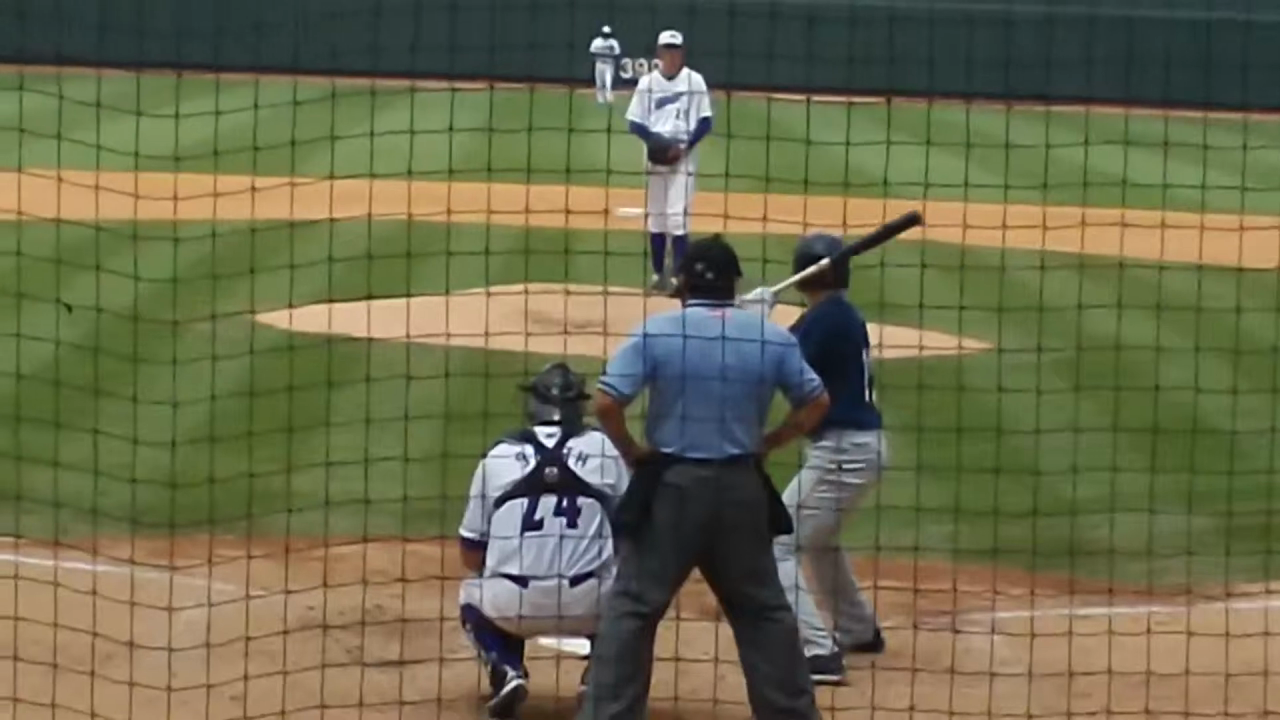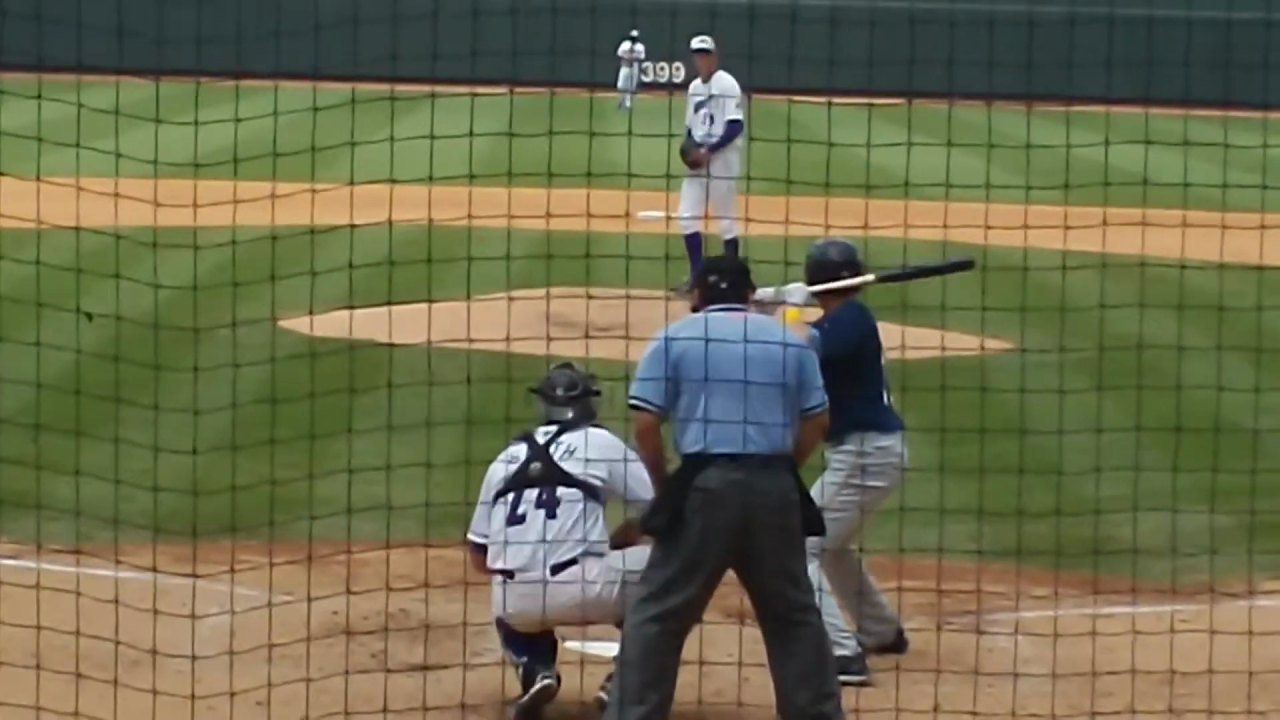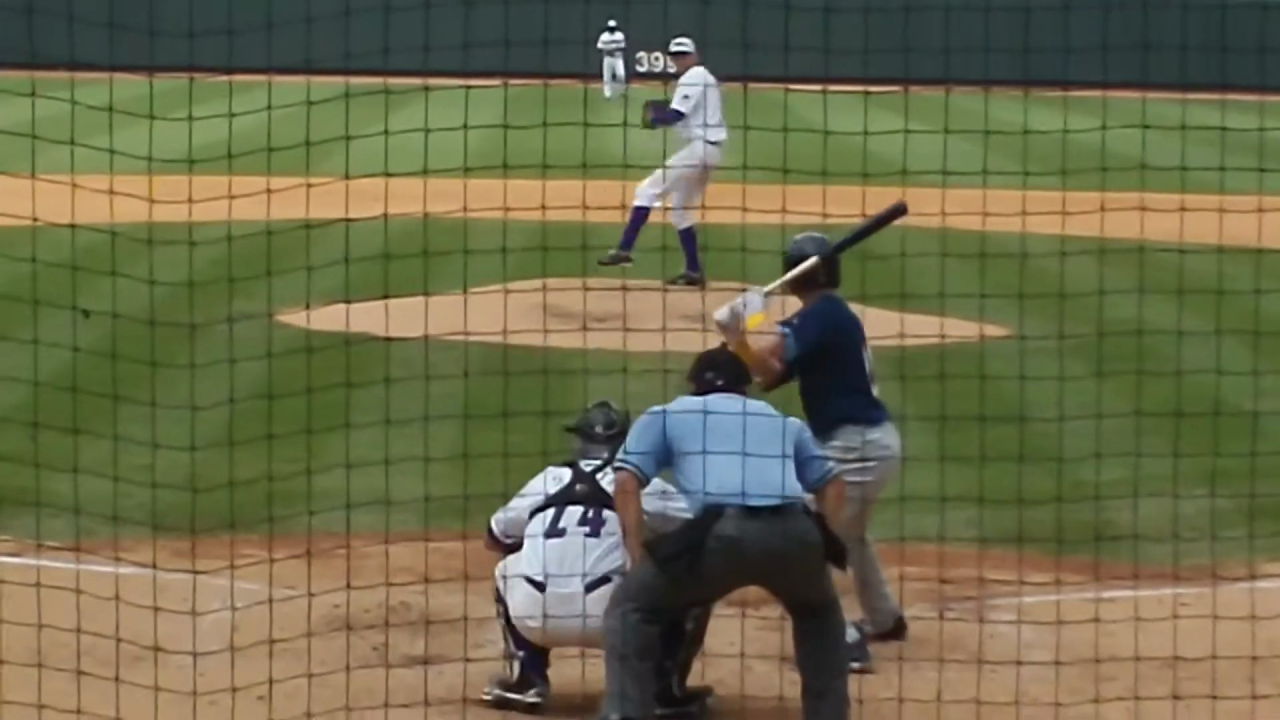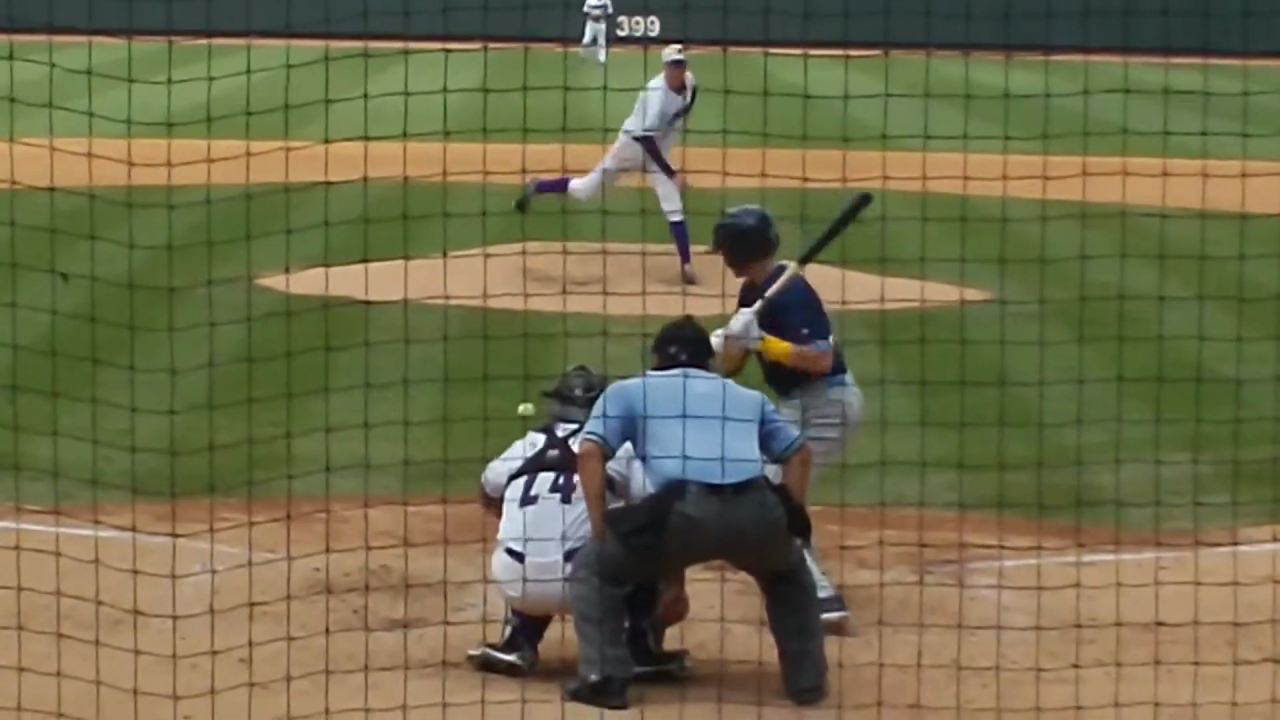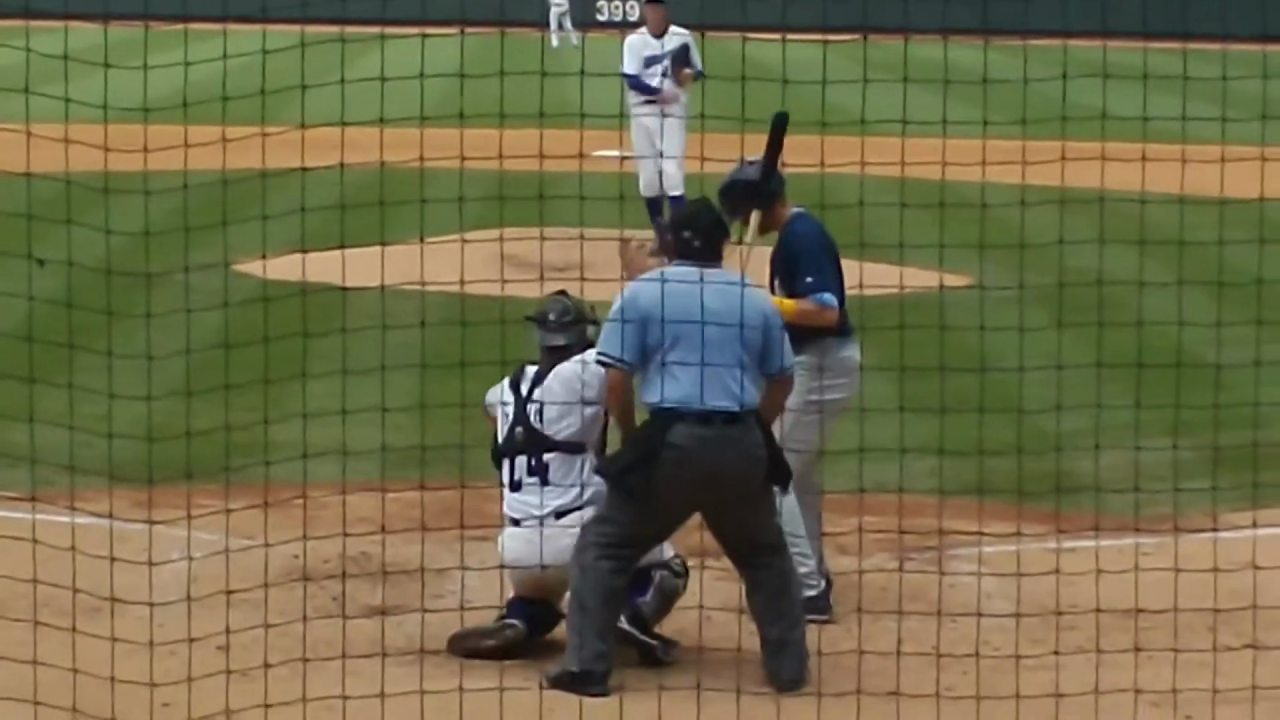
dt=1s
person 1, frame 1
left shoulder: (824, 318)
right shoulder: (845, 315)
left hip: (839, 450)
right hip: (859, 444)
left knee: (779, 546)
right knee: (818, 540)
left ankle: (820, 653)
right ankle: (859, 631)
person 1, frame 2
left shoulder: (845, 320)
right shoulder: (851, 318)
left wrist: (791, 306)
right wrist: (774, 307)
left hip: (862, 453)
right hip: (874, 447)
left knee: (799, 547)
right knee: (832, 542)
left ankle: (845, 655)
right ankle: (883, 631)
person 1, frame 3
left shoulder: (821, 314)
right shoulder: (834, 316)
left elbow: (772, 351)
right elbow: (769, 376)
right wrist: (735, 334)
left hip: (855, 447)
right hip: (871, 440)
right knee: (846, 532)
left ankle: (845, 645)
right ankle: (884, 619)
person 1, frame 4
left shoulder: (790, 292)
right shoulder: (751, 292)
left elbow: (821, 360)
right elbow: (730, 366)
left wrist: (760, 342)
right wrist: (728, 340)
left hip: (822, 406)
right hip: (802, 403)
left ankle: (821, 598)
person 1, frame 5
left shoulder: (804, 238)
right shoulder: (791, 237)
left elbow: (826, 312)
left hip: (822, 365)
right hip: (812, 363)
right knee: (796, 470)
left ankle: (809, 594)
right ankle: (812, 574)
person 2, frame 1
left shoulder: (655, 332)
right shoulder: (773, 337)
left elbow: (605, 403)
right elbow: (816, 403)
left wrist: (632, 451)
right wrist: (766, 443)
left hip: (672, 485)
right hip: (742, 487)
left knee: (631, 605)
right knee: (765, 608)
person 2, frame 2
left shoulder: (674, 338)
right shoulder: (792, 342)
left elbow: (645, 422)
right elbow: (816, 422)
left wrist: (663, 484)
left hip: (706, 485)
right hip: (775, 487)
left knee: (658, 611)
right knee: (793, 612)
person 2, frame 3
left shoulder: (663, 416)
right shoulder: (785, 421)
left elbow: (627, 483)
right elbow: (830, 487)
left wrist: (640, 562)
right wrist: (818, 550)
left hip: (723, 535)
right hip: (793, 534)
left knee: (631, 603)
right knee: (819, 612)
person 2, frame 4
left shoulder: (628, 390)
right shoulder: (748, 396)
left elbow: (590, 452)
right elbow: (798, 454)
left wrist: (601, 532)
right wrist: (786, 521)
left hip: (686, 511)
right hip: (756, 513)
left knee: (593, 569)
right knee: (789, 574)
left ankle: (604, 678)
right ankle: (807, 679)
person 2, frame 5
left shoulder: (640, 293)
right shoulder: (759, 300)
left elbow: (617, 380)
right elbow: (780, 382)
left wrist: (630, 439)
left hip: (672, 442)
right hip: (741, 443)
left knee: (601, 548)
right knee: (766, 556)
left ankle: (585, 666)
right ankle: (788, 665)
person 3, frame 1
left shoulder: (499, 455)
right shoulder: (602, 448)
left elbow: (471, 555)
left hip: (510, 603)
right hip: (586, 602)
left knee: (473, 595)
left ankle: (506, 673)
person 3, frame 2
left shoulder: (506, 458)
right shoulder: (602, 442)
left elbow: (480, 557)
left hip: (517, 601)
right hip: (582, 589)
left ankle: (536, 671)
person 3, frame 3
left shoulder: (546, 479)
left elbow: (495, 539)
left hip: (533, 614)
right hip: (604, 613)
left knee: (509, 574)
left ankle: (527, 681)
right ankle: (666, 688)
person 3, frame 4
left shoulder: (522, 447)
right shoulder: (620, 447)
left elbow: (488, 495)
left hip: (514, 584)
left ankle: (517, 644)
right ankle: (643, 651)
person 3, frame 5
left shoulder: (508, 387)
right shoulder: (582, 372)
left elbow: (491, 405)
left hip: (519, 549)
right hip: (580, 536)
left knee: (536, 604)
right knee: (670, 568)
left ankle: (514, 624)
right ankle: (635, 616)
person 4, frame 1
left shoulder: (695, 80)
right shoulder: (647, 82)
left elbow: (705, 121)
right elbow: (635, 122)
left wrist: (686, 146)
right wrist: (654, 142)
left hip: (683, 157)
left knee: (677, 217)
right knee: (655, 216)
right ankle: (658, 273)
person 4, frame 2
left shoulder: (727, 83)
right shoulder: (694, 87)
left elbow: (736, 127)
left wrist: (710, 150)
left hip: (722, 158)
right hip: (699, 159)
left knee: (726, 221)
right knee: (687, 216)
right ankle: (696, 276)
person 4, frame 3
left shoulder: (692, 78)
right shoulder: (706, 79)
left elbow: (675, 115)
left wrist: (654, 119)
right wrist: (662, 116)
left hip: (699, 149)
right hip: (709, 152)
left knee: (647, 191)
right knee: (680, 212)
left ankle: (624, 248)
right ankle: (693, 271)
person 4, frame 4
left shoulder: (689, 81)
right shoulder: (656, 93)
right elbow: (647, 141)
left wrist: (682, 116)
right wrist: (671, 173)
left hip: (659, 149)
right hip: (632, 145)
left knee: (673, 207)
right knee: (585, 189)
left ankle: (686, 263)
right ankle: (537, 187)
person 4, frame 5
left shoulder: (683, 37)
right shoulder: (634, 40)
left elbow: (698, 72)
right elbow: (631, 81)
left wrist: (690, 75)
right wrist: (659, 93)
left hip: (672, 114)
right hip: (641, 114)
left knee: (672, 177)
right knee: (647, 182)
right ankle: (661, 236)
